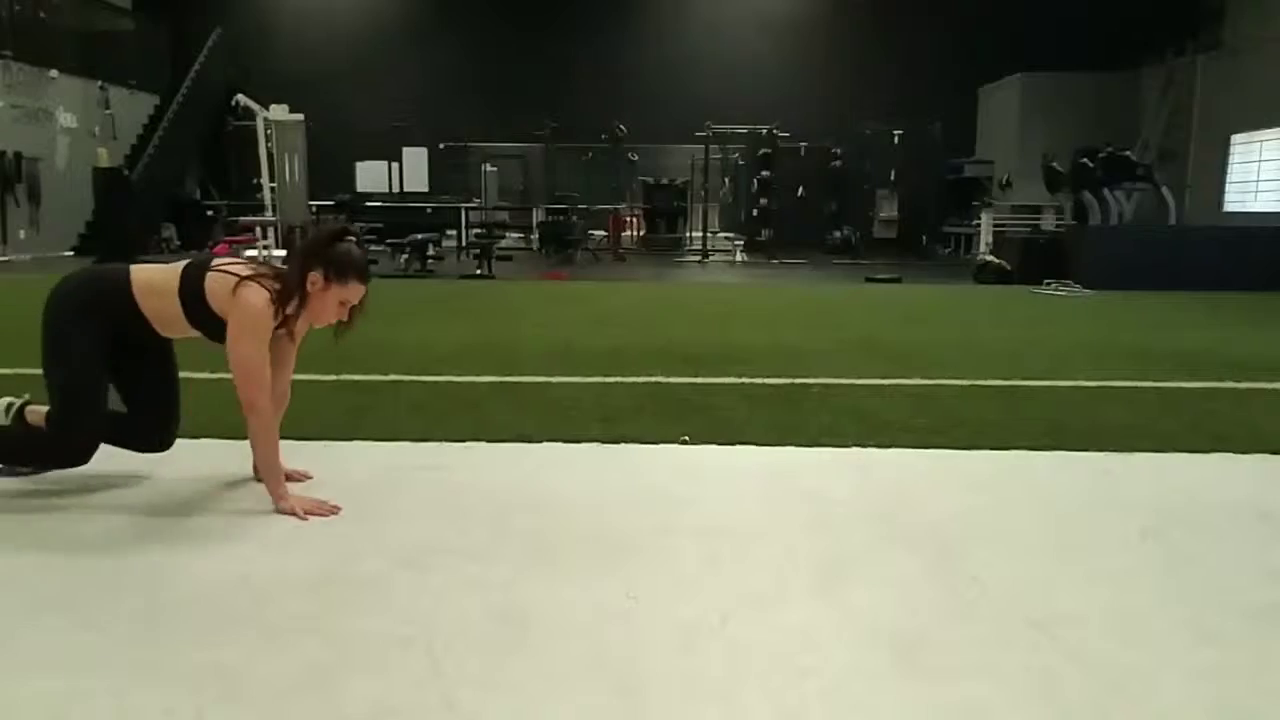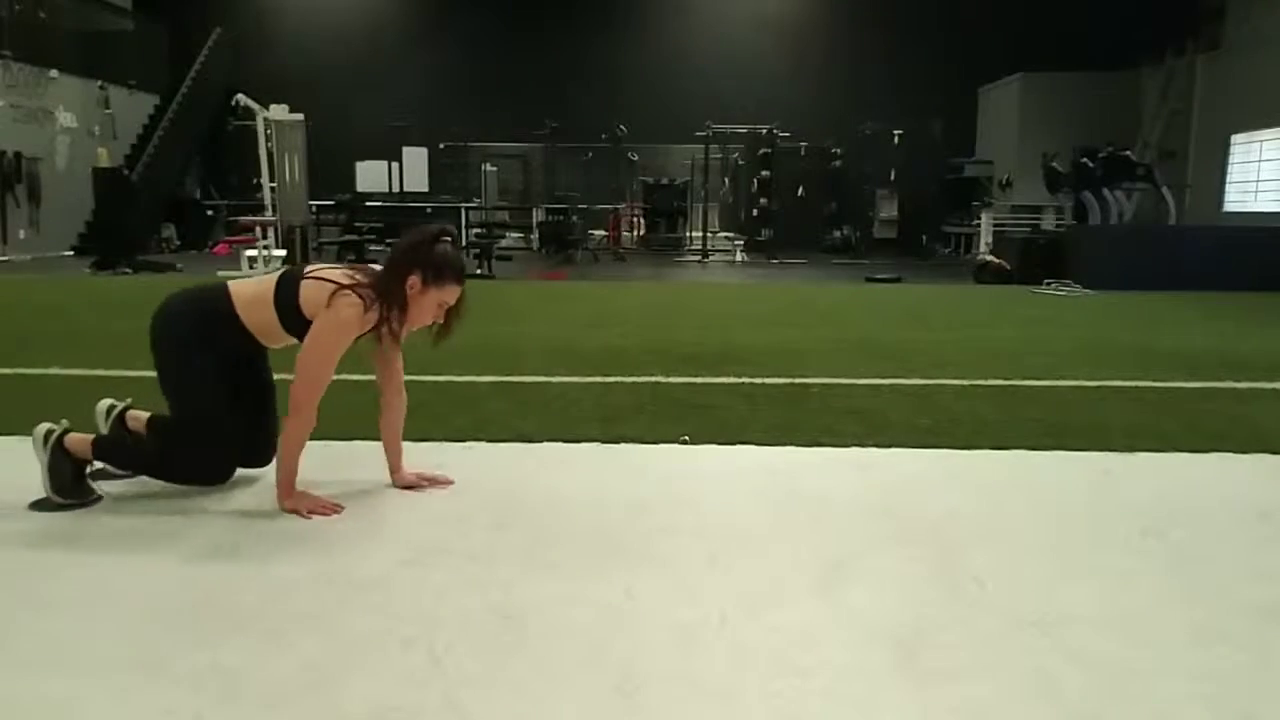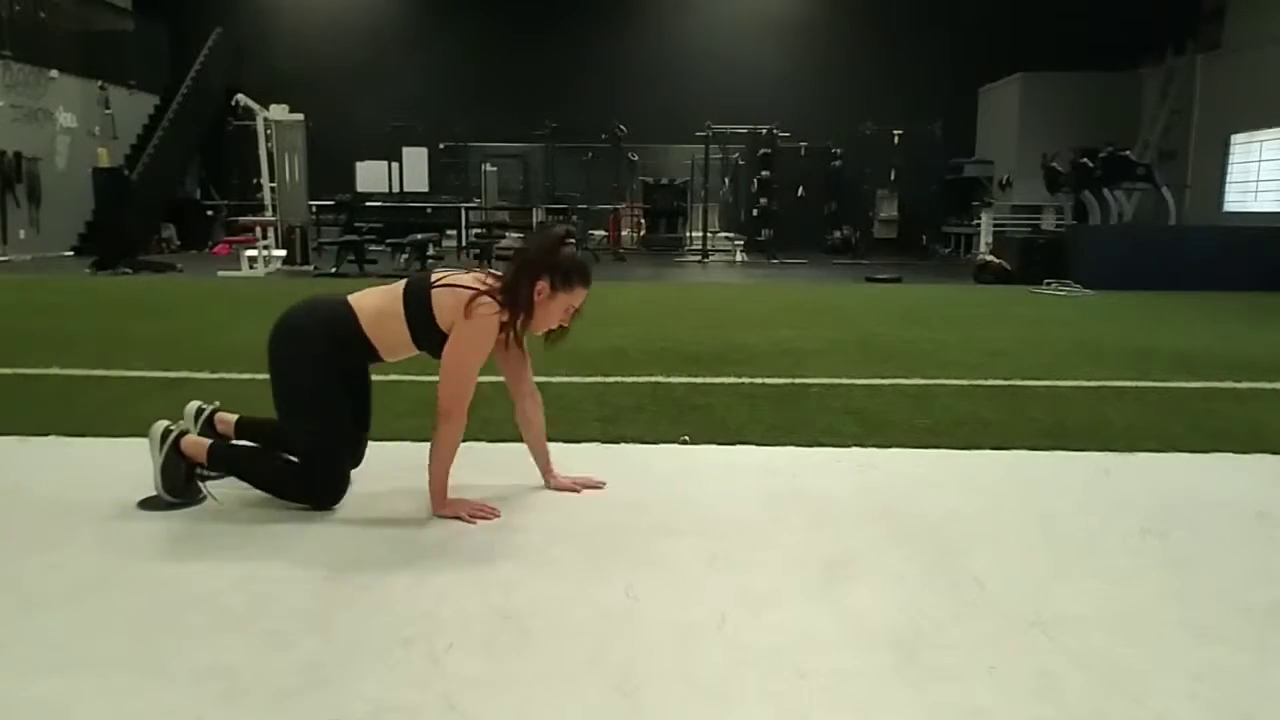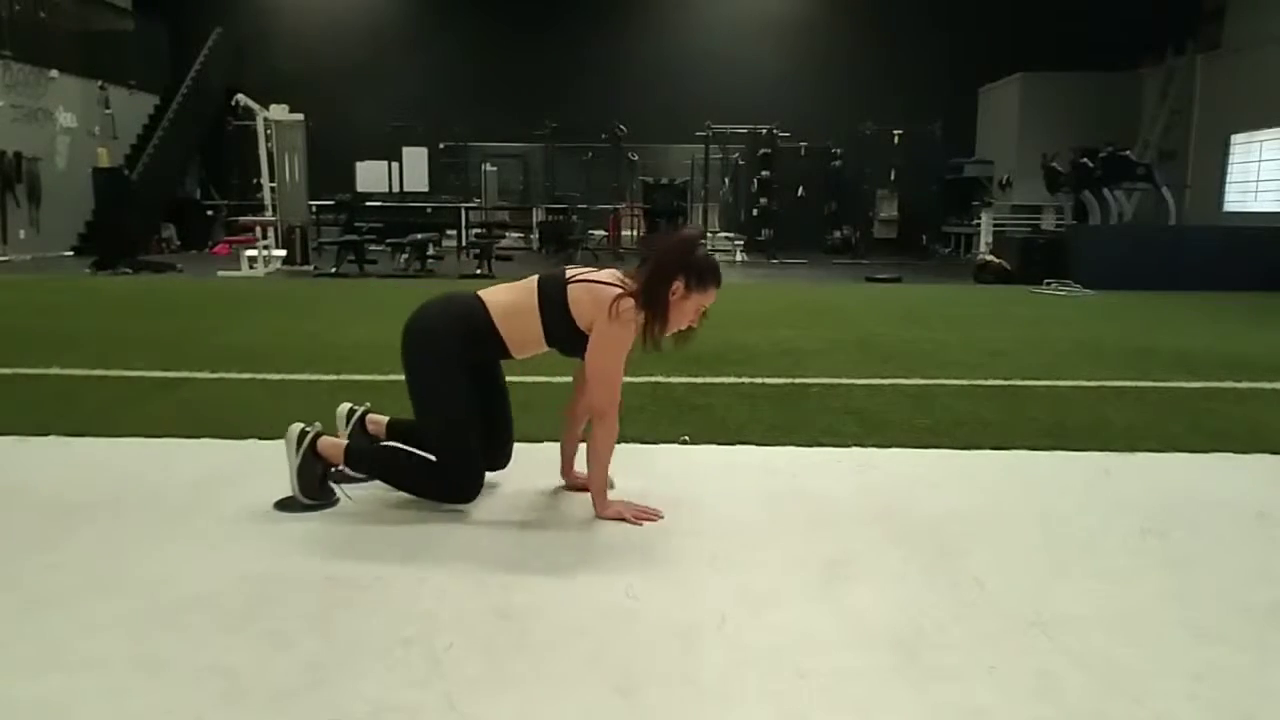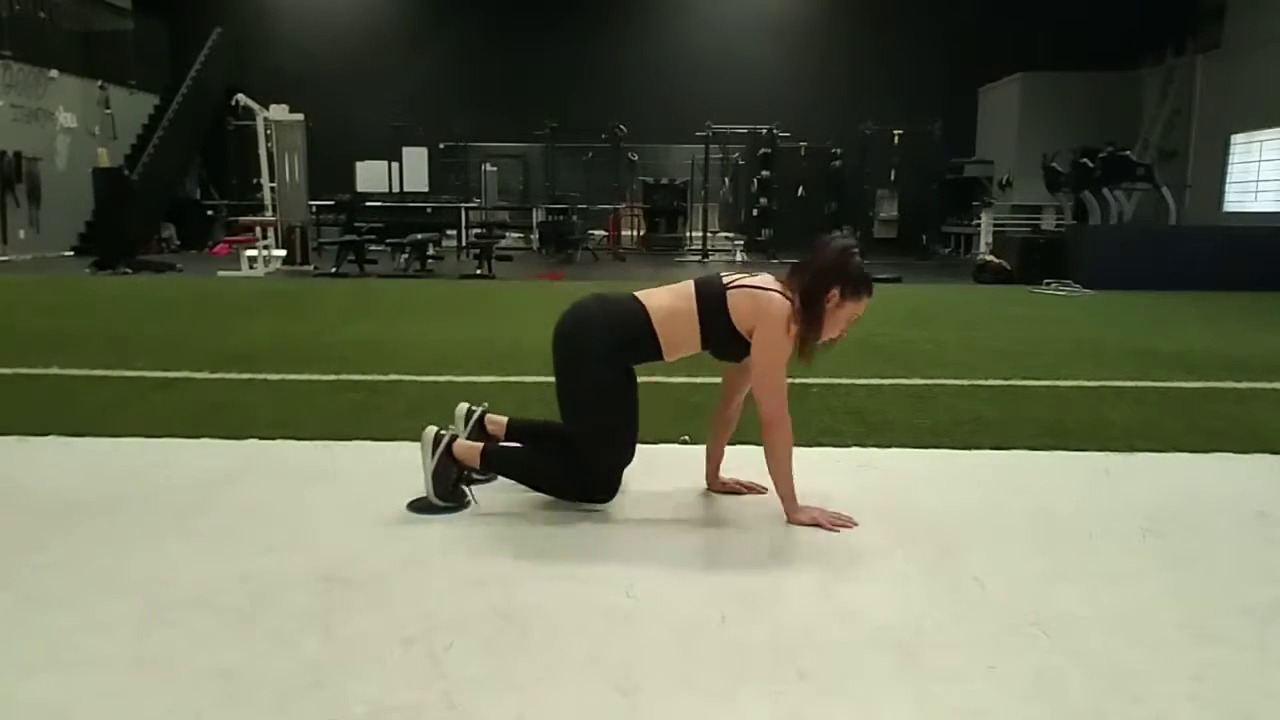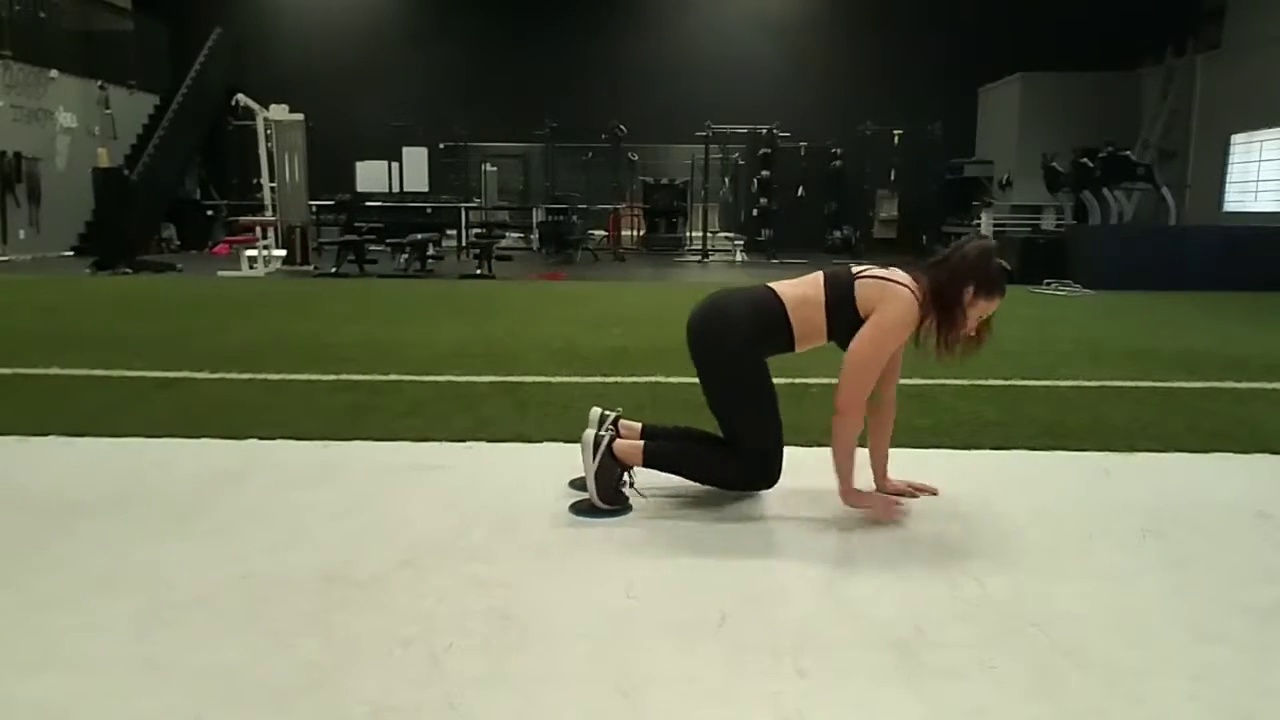
dt=0.4s
person 1, frame 1
left shoulder: (294, 301)
right shoulder: (256, 301)
left elbow: (278, 390)
right elbow: (257, 406)
left wrist: (264, 464)
right wrist: (281, 496)
left hip: (134, 324)
right hip: (82, 308)
left knee: (155, 434)
right knee: (75, 443)
person 1, frame 2
left shoulder: (387, 300)
right shoulder: (349, 307)
left elbow: (392, 392)
right elbow: (302, 407)
left wrist: (398, 471)
right wrist: (288, 492)
left hip: (230, 334)
right hip: (186, 327)
left knee: (255, 450)
right knee: (213, 463)
left ankle: (125, 419)
right ankle: (66, 444)
person 1, frame 3
left shoulder: (506, 300)
right shoulder: (484, 313)
left elbow: (524, 395)
right elbow: (450, 414)
left wrist: (549, 474)
right wrist: (438, 498)
left hip: (340, 341)
right hip: (308, 342)
left knee: (344, 451)
right knee: (325, 488)
left ankle: (213, 422)
right ankle: (183, 445)
person 1, frame 4
left shoulder: (624, 295)
right shoulder: (621, 310)
left elbow: (585, 395)
right elbow: (602, 411)
left wrist: (569, 470)
right wrist: (601, 500)
left hip: (465, 336)
right hip: (438, 336)
left knee: (494, 454)
right knee: (460, 483)
left ankle: (368, 424)
right ankle: (319, 448)
person 1, frame 5
left shoulder: (772, 298)
right shoulder: (777, 314)
left elbow: (735, 394)
right elbow: (774, 421)
left wrist: (713, 474)
right wrist: (793, 507)
left hip: (603, 330)
right hip: (591, 339)
left knee: (613, 449)
right knee: (597, 483)
left ankle: (485, 424)
right ankle: (456, 450)
person 1, frame 6
left shoulder: (900, 293)
right shoulder: (900, 306)
left elbow: (884, 392)
right elbow: (848, 404)
left wrist: (881, 477)
right wrist: (847, 489)
left hip: (728, 320)
right hip: (727, 330)
left knee: (748, 449)
right knee: (761, 469)
left ankle: (616, 429)
right ankle: (616, 451)
